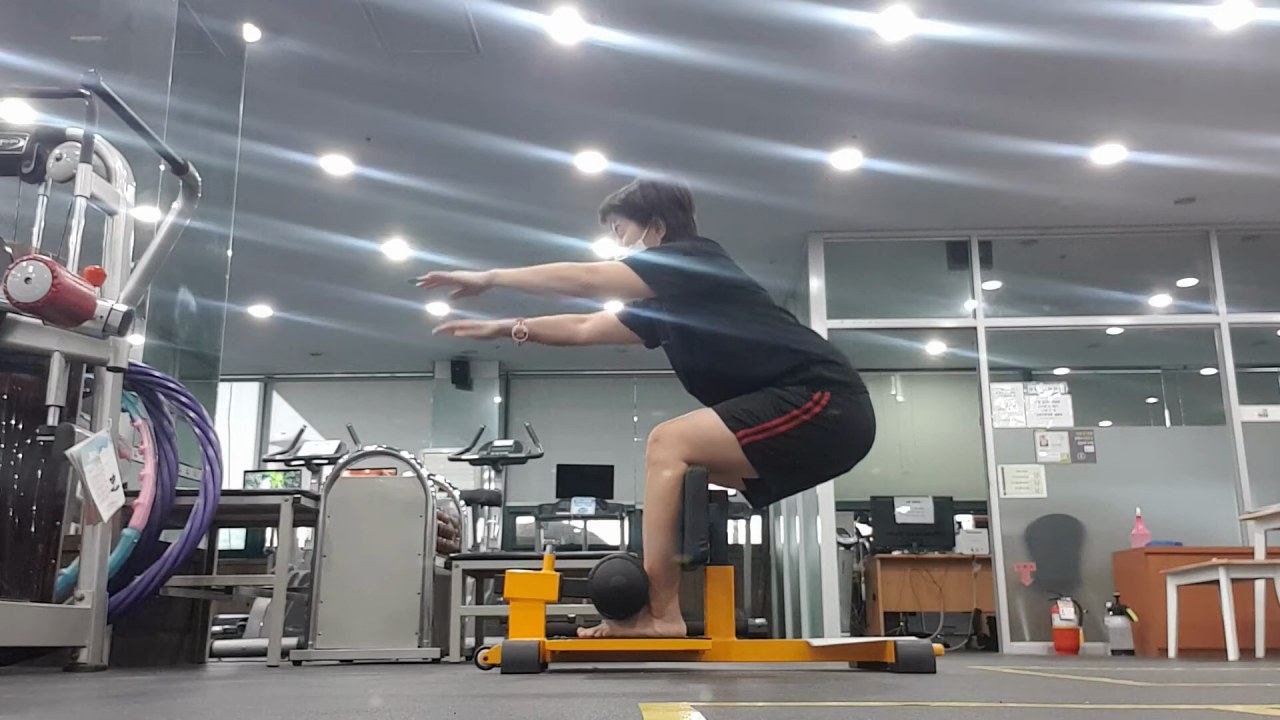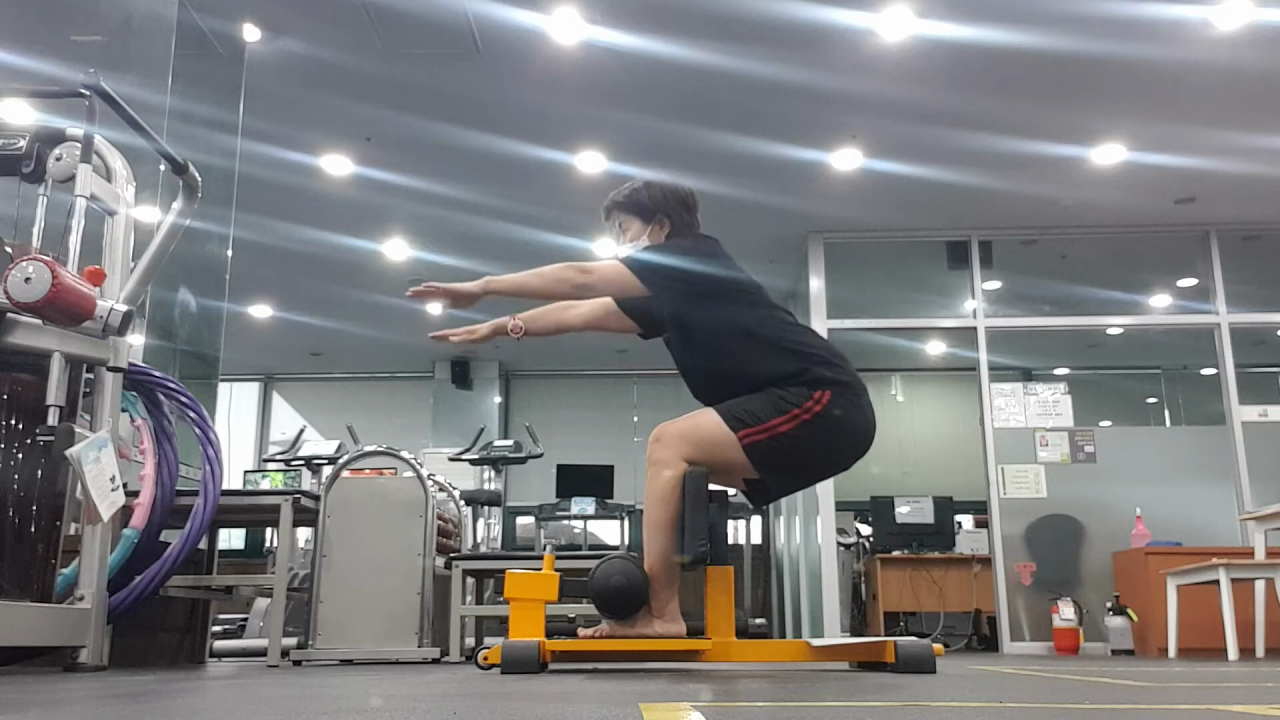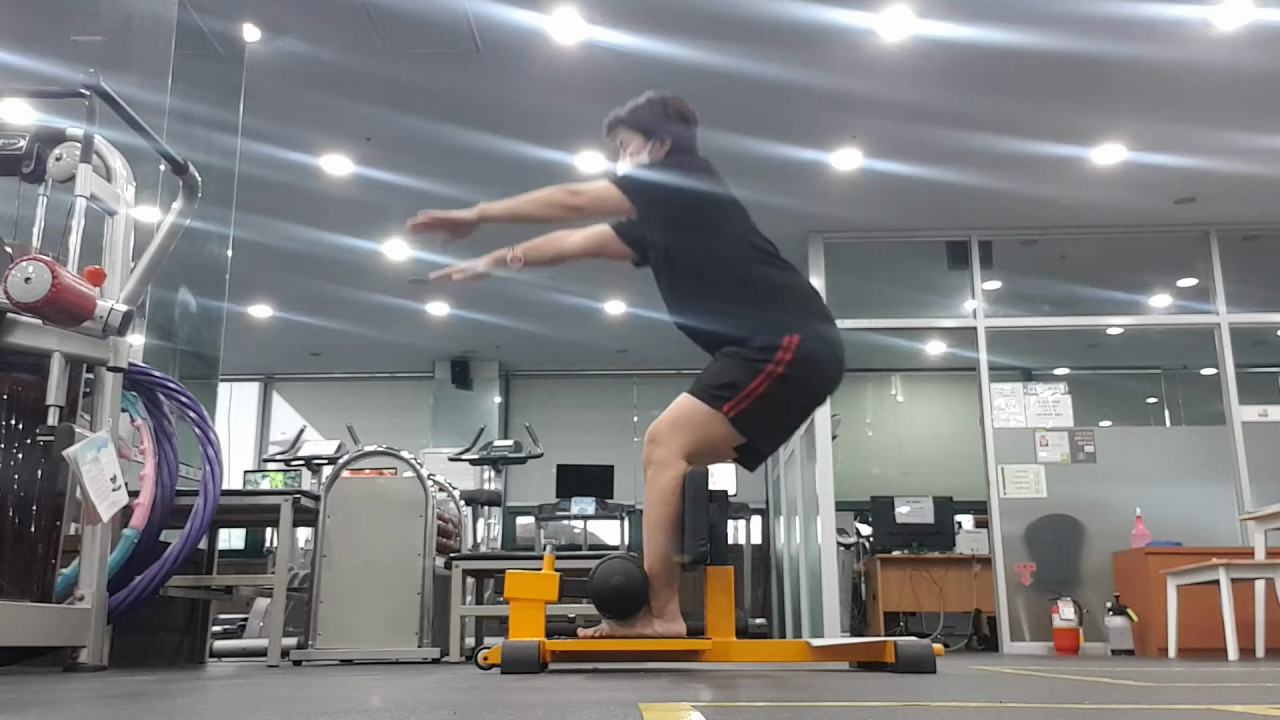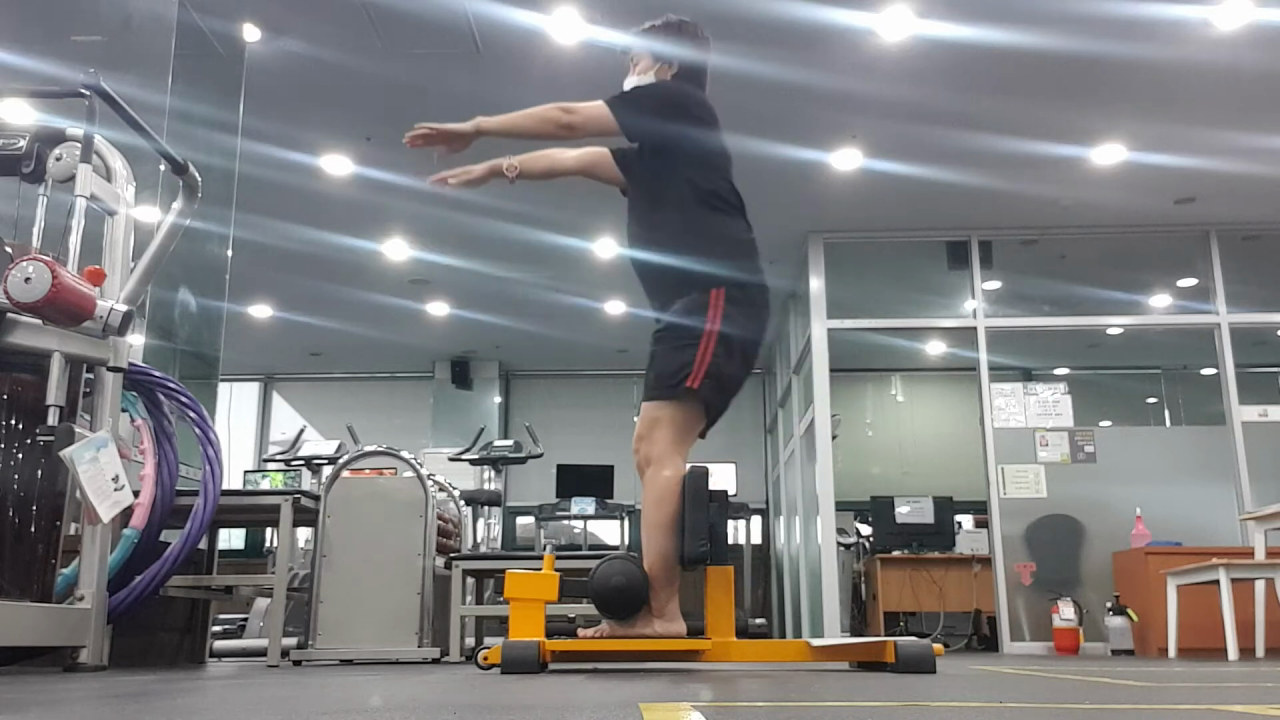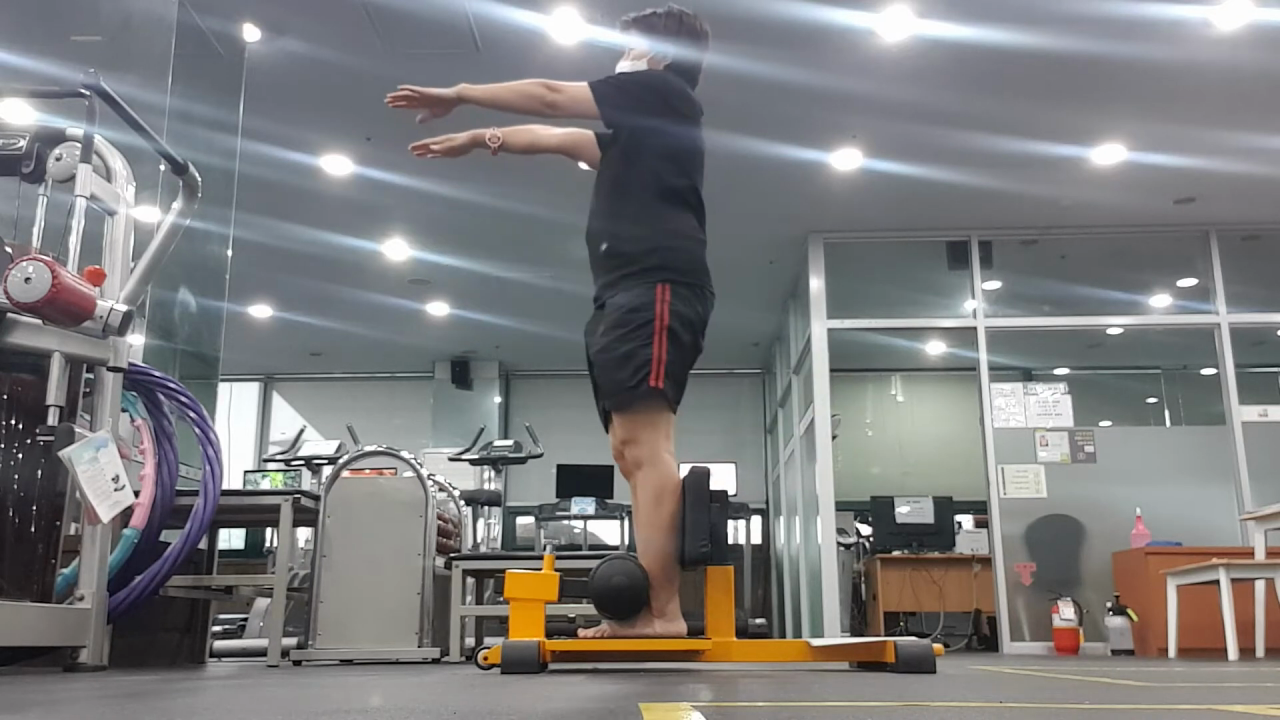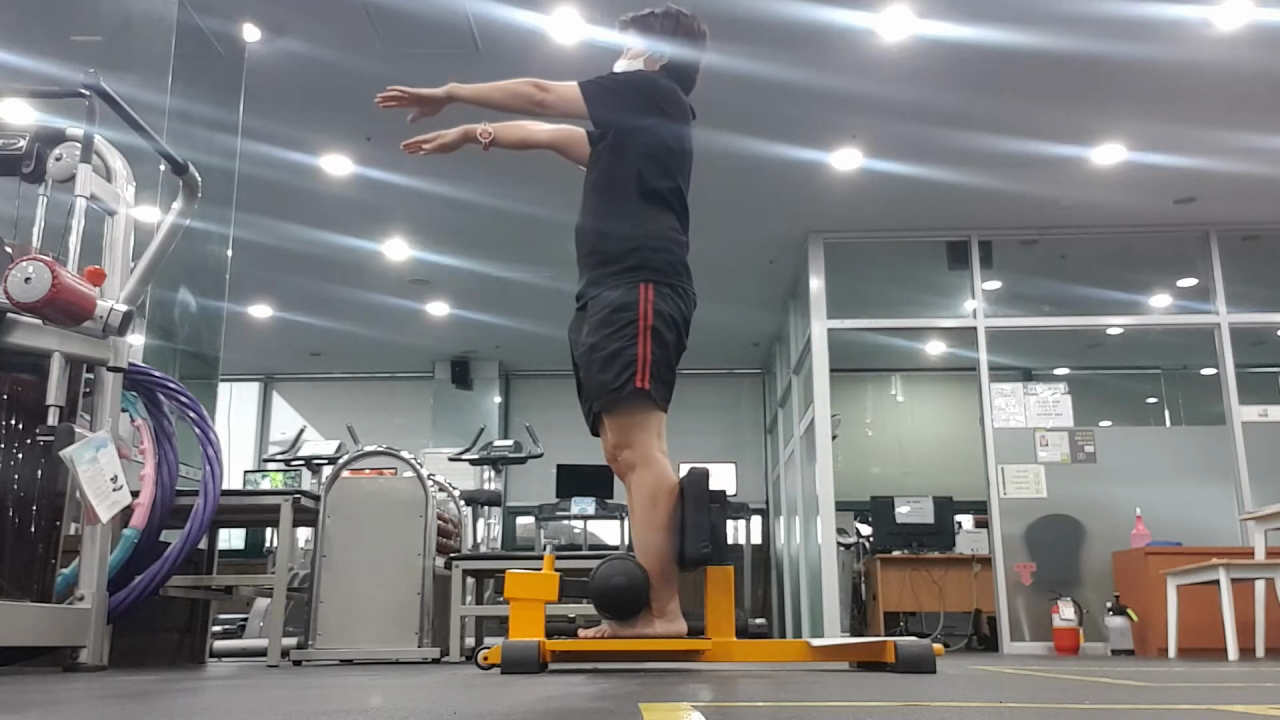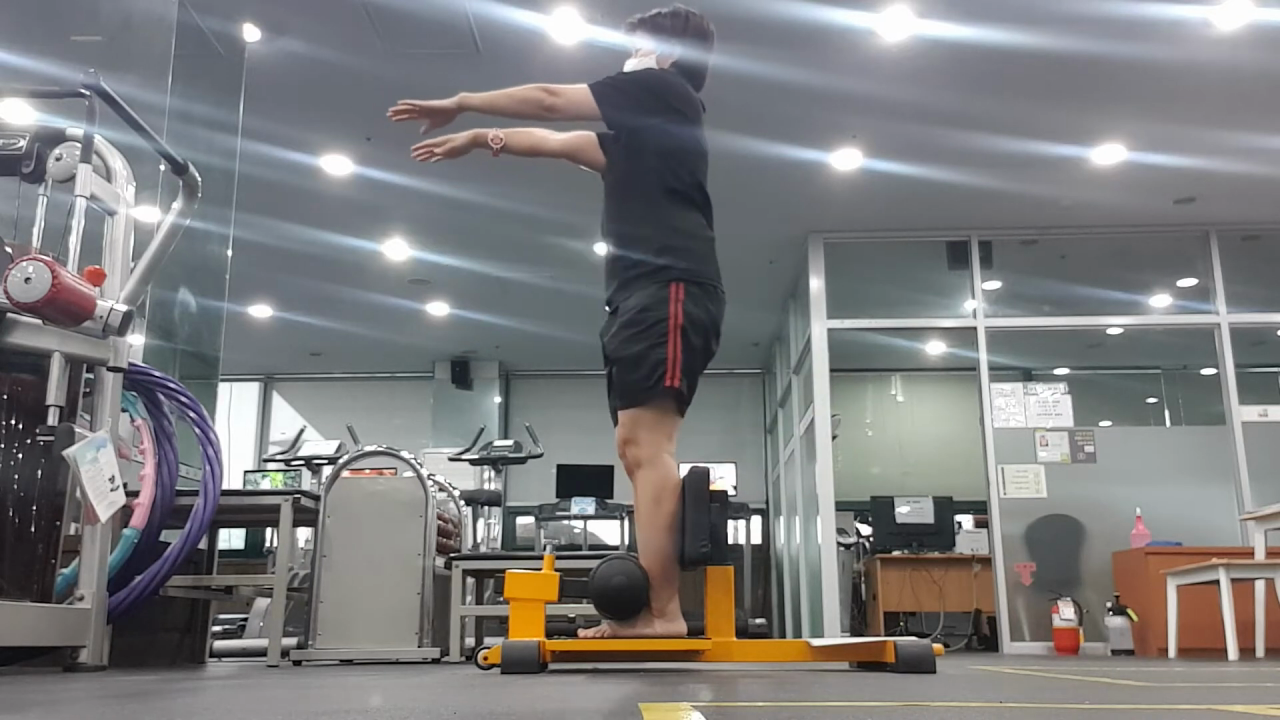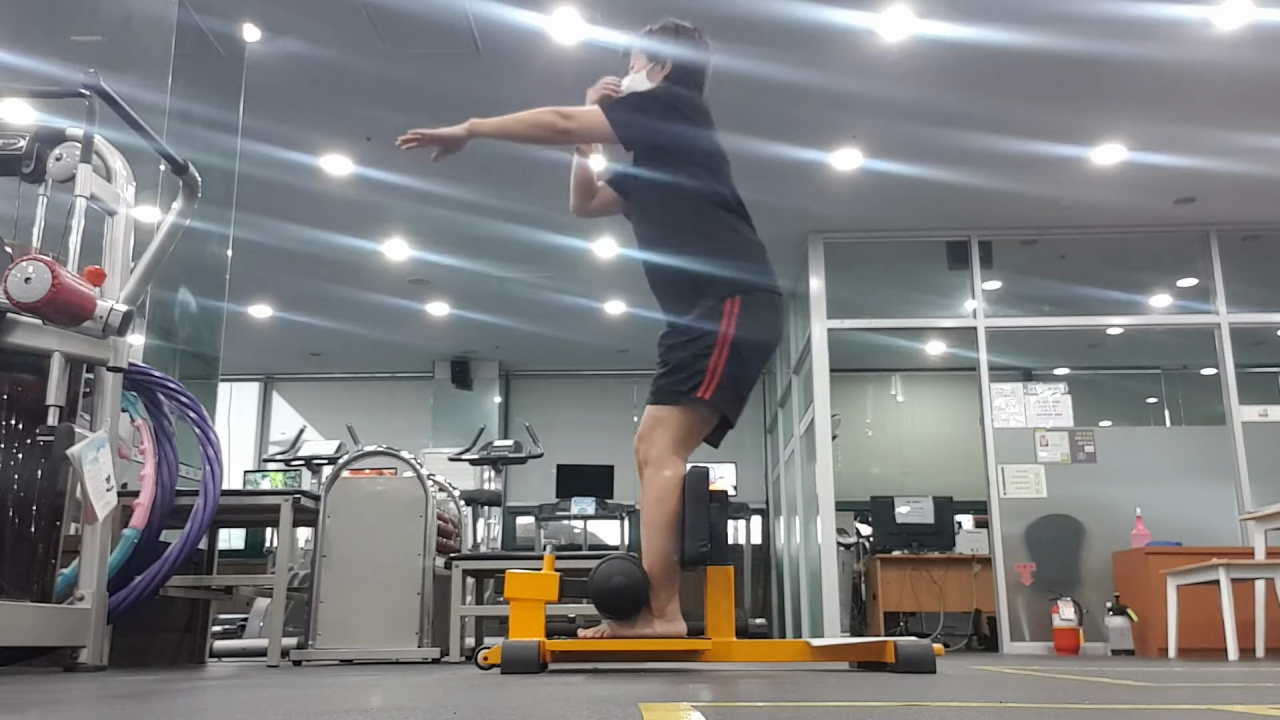
dt=0.4s
person 1, frame 1
left shoulder: (695, 259)
right shoulder: (669, 301)
left elbow: (584, 280)
right elbow: (585, 328)
left wrist: (488, 278)
right wrist: (504, 327)
left hip: (825, 405)
right hip: (824, 416)
left knee: (667, 444)
right knee: (683, 484)
left ankle: (658, 614)
person 1, frame 2
left shoulder: (694, 258)
right shoulder: (667, 297)
left elbow: (582, 281)
right elbow: (581, 314)
left wrist: (482, 287)
right wrist: (498, 327)
left hip: (824, 406)
right hip: (824, 416)
left knee: (668, 444)
right knee: (679, 481)
left ankle: (658, 613)
right ankle: (665, 609)
person 1, frame 3
left shoulder: (684, 180)
right shoulder: (661, 221)
left elbow: (575, 202)
right elbow: (578, 241)
left wrist: (475, 216)
right wrist: (495, 261)
left hip: (789, 343)
right hip: (788, 350)
left knee: (665, 444)
right knee: (671, 459)
left ankle: (658, 614)
right ankle: (664, 609)
person 1, frame 4
left shoulder: (677, 103)
right shoulder: (655, 152)
left elbow: (567, 120)
right elbow: (573, 160)
left wrist: (474, 127)
right wrist: (494, 169)
left hip: (715, 298)
right hip: (696, 305)
left knee: (658, 445)
right knee: (653, 449)
left ankle: (660, 612)
right ankle: (658, 608)
person 1, frame 5
left shoulder: (665, 95)
right shoulder: (635, 136)
left elbow: (550, 98)
right elbow: (555, 139)
left wrist: (456, 94)
right wrist: (478, 139)
left hip: (656, 289)
right hip: (627, 298)
left knee: (643, 446)
right knee: (630, 450)
left ankle: (661, 612)
right ankle: (654, 609)
person 1, frame 6
left shoulder: (653, 96)
right shoulder: (629, 130)
left elbow: (539, 96)
right elbow: (547, 134)
left wrist: (447, 92)
right wrist: (470, 133)
left hip: (637, 289)
right hip: (610, 297)
left knee: (636, 446)
right knee: (625, 452)
left ankle: (661, 612)
right ankle: (653, 609)
person 1, frame 7
left shoulder: (663, 93)
right shoulder: (642, 134)
left elbow: (550, 102)
right elbow: (560, 144)
left wrist: (458, 104)
right wrist: (477, 139)
left hip: (667, 289)
right hip: (642, 297)
left knee: (646, 445)
right knee: (637, 448)
left ankle: (661, 612)
right ankle: (653, 609)
person 1, frame 8
left shoulder: (674, 106)
right shoulder: (654, 157)
left elbow: (563, 123)
right elbow: (585, 203)
left wrist: (469, 129)
right wrist: (585, 143)
left hip: (726, 304)
right hip: (707, 311)
left knee: (658, 446)
right knee: (655, 451)
left ankle: (661, 612)
right ankle: (658, 609)
